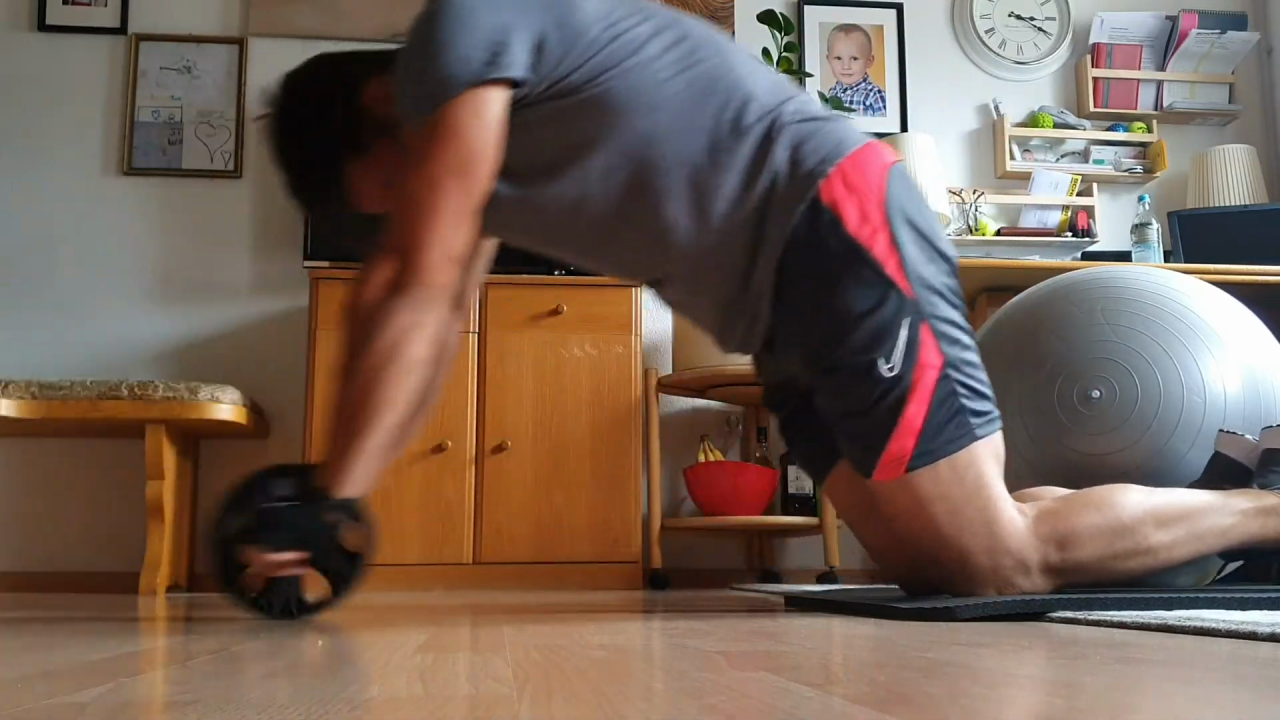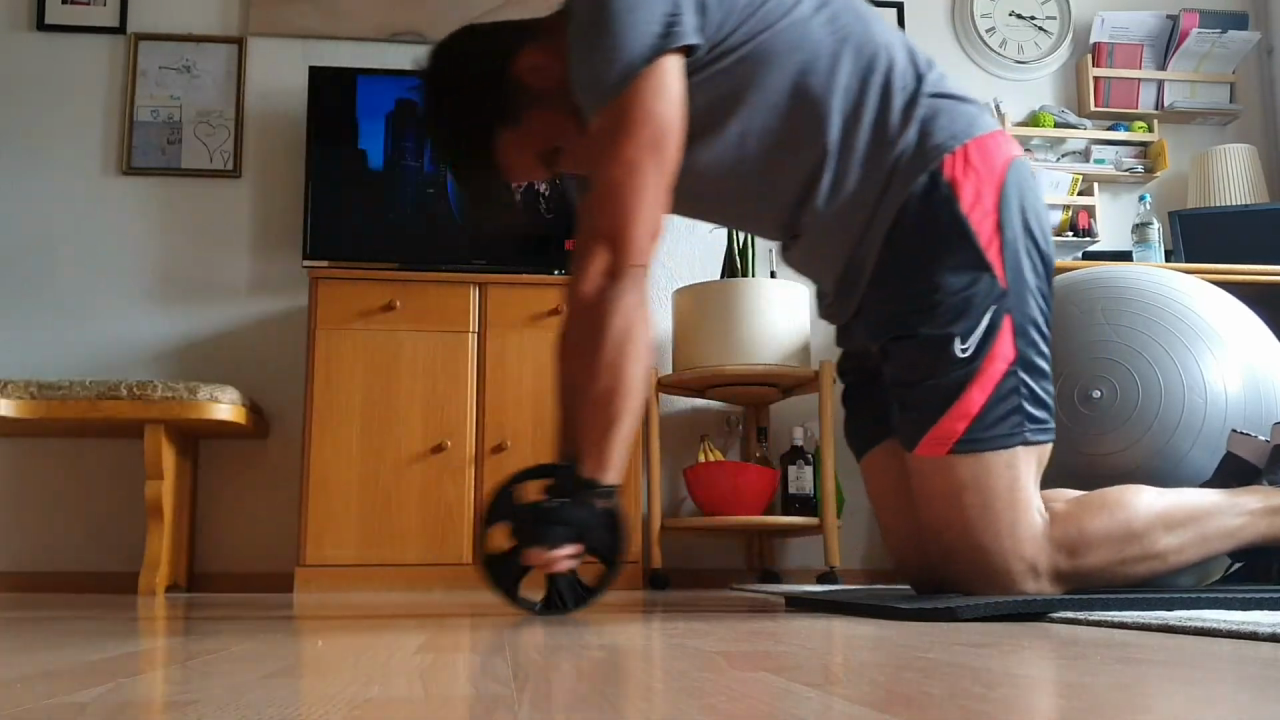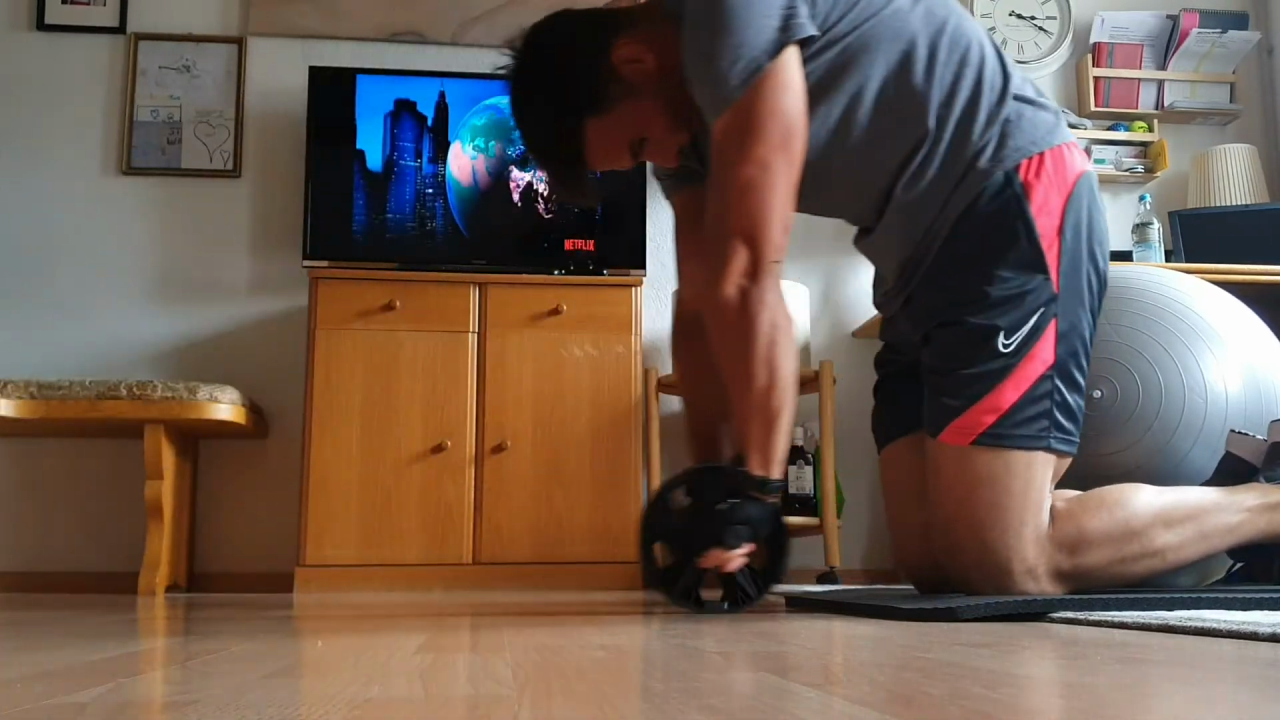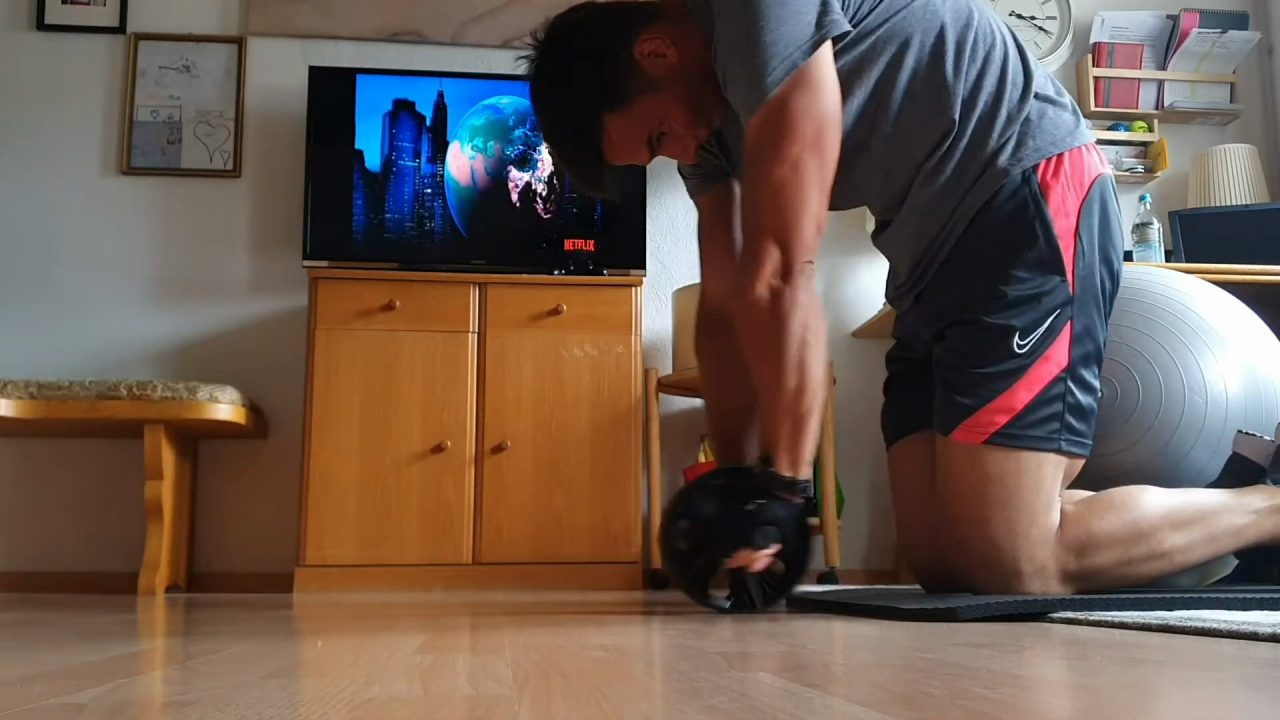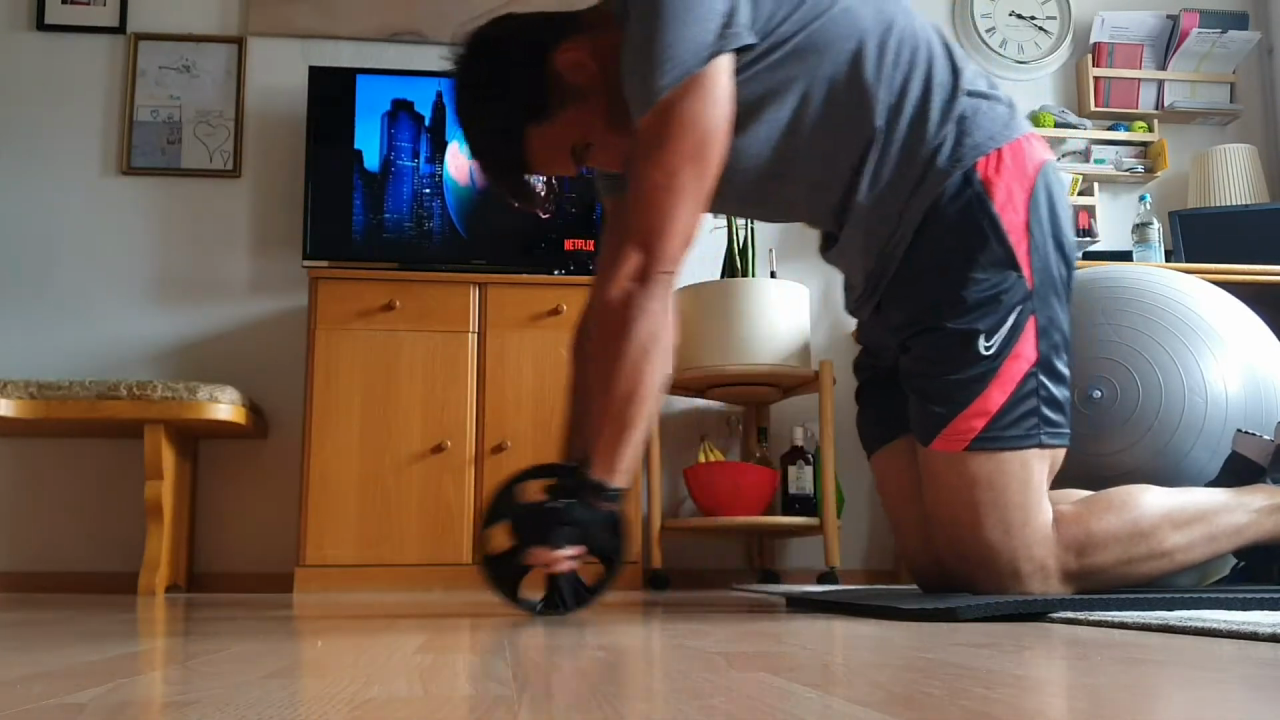
dt=0.4s
person 1, frame 1
right shoulder: (472, 131)
left elbow: (405, 290)
right elbow: (427, 318)
left wrist: (335, 501)
right wrist: (339, 501)
left hip: (844, 224)
right hip: (786, 288)
left knee: (999, 562)
right knee: (930, 561)
person 1, frame 2
right shoulder: (600, 118)
left elbow: (616, 278)
right elbow: (595, 305)
left hip: (955, 203)
right hip: (872, 264)
left knee: (1002, 566)
right knee: (931, 563)
person 1, frame 3
right shoulder: (687, 117)
left elbow: (748, 276)
right elbow: (702, 306)
left wrist: (760, 488)
right hip: (926, 256)
left knee: (1002, 564)
right knee: (932, 562)
person 1, frame 4
right shoulder: (708, 112)
left elbow: (779, 274)
right elbow: (726, 304)
right hip: (939, 253)
left knee: (1011, 565)
right knee: (939, 561)
person 1, frame 5
right shoulder: (639, 108)
left elbow: (643, 279)
right elbow: (625, 304)
left hip: (980, 202)
right hip: (897, 259)
left knee: (1012, 568)
right knee: (941, 562)
